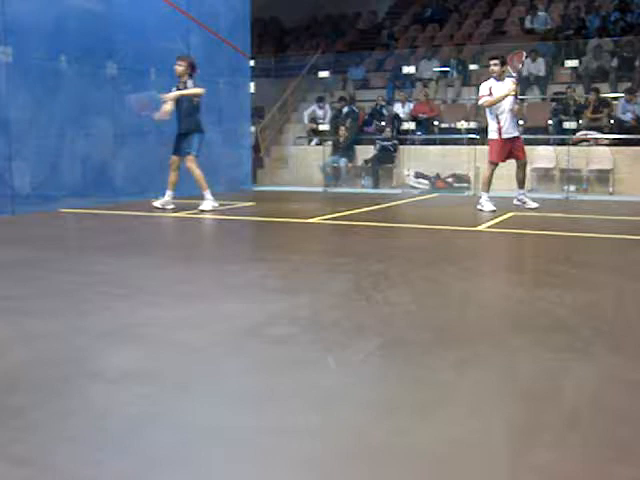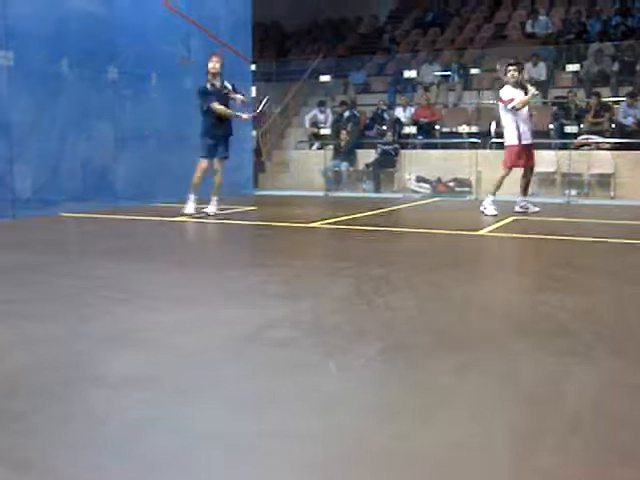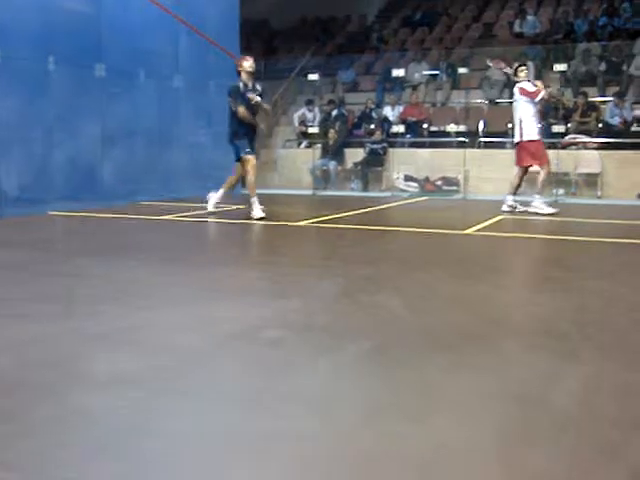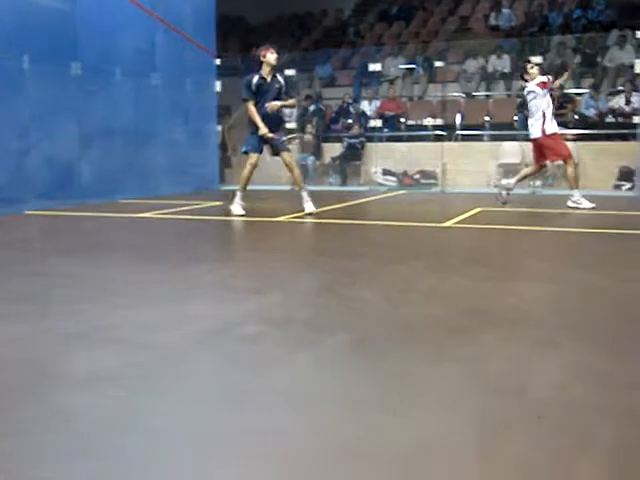
dt=0.4s
person 1, frame 1
left shoulder: (192, 85)
right shoulder: (175, 90)
left elbow: (201, 91)
right elbow: (169, 104)
left wrist: (179, 93)
right wrist: (163, 111)
left hip: (194, 131)
right hip: (182, 132)
left knee: (190, 163)
right knee: (173, 163)
left ankle: (209, 199)
right ankle: (168, 199)
person 1, frame 2
left shoulder: (228, 87)
right shoulder: (204, 89)
left elbow: (238, 100)
right elbow: (219, 109)
left wrist: (240, 98)
right wrist: (239, 116)
left hip: (224, 134)
right hip: (209, 134)
left knee: (217, 168)
right knee: (202, 167)
left ankle: (214, 203)
right ankle: (191, 200)
person 1, frame 3
left shoulder: (258, 88)
right shoulder: (235, 87)
left elbow: (267, 110)
right elbow: (241, 111)
left wrist: (259, 102)
right wrist: (257, 123)
left hip: (249, 134)
right hip: (238, 134)
left knee: (241, 172)
right knee: (251, 165)
left ankle: (216, 196)
right ankle: (255, 206)
person 1, frame 4
left shoulder: (281, 80)
right shoulder: (251, 80)
left elbow: (291, 101)
right elbow: (250, 106)
left wrist: (279, 104)
right wrist: (262, 127)
left hip: (276, 129)
right hip: (258, 129)
left knee: (290, 162)
right knee: (252, 163)
left ankle: (306, 200)
right ankle: (237, 201)
person 2, frame 1
left shoulder: (511, 82)
right shoulder: (486, 85)
right elbow: (485, 103)
left wrist: (516, 107)
right wrist: (505, 94)
left hip: (513, 132)
right hip: (497, 134)
left knee: (522, 162)
right knee: (492, 166)
left ankle: (520, 196)
right ankle: (484, 199)
person 2, frame 2
left shoulder: (522, 91)
right shoulder: (504, 91)
right elbow: (518, 106)
right wrist: (531, 94)
left hip: (527, 138)
right hip: (514, 139)
left knee: (528, 171)
right knee: (506, 171)
left ankle: (522, 202)
right ankle: (488, 202)
person 2, frame 3
left shoulder: (525, 89)
right shoulder: (522, 86)
right elbow: (543, 95)
left wrist: (538, 86)
right wrist: (541, 87)
left hip: (522, 136)
right hip: (528, 136)
left knee: (522, 170)
right knee: (545, 168)
left ankle: (509, 202)
right ankle: (537, 202)
person 2, frame 4
left shoulder: (533, 87)
right shoulder: (537, 84)
right elbow: (555, 84)
left hip: (539, 132)
right hip: (544, 131)
left knee: (537, 167)
right knee: (570, 161)
left ankle: (510, 183)
right ankle: (575, 198)
